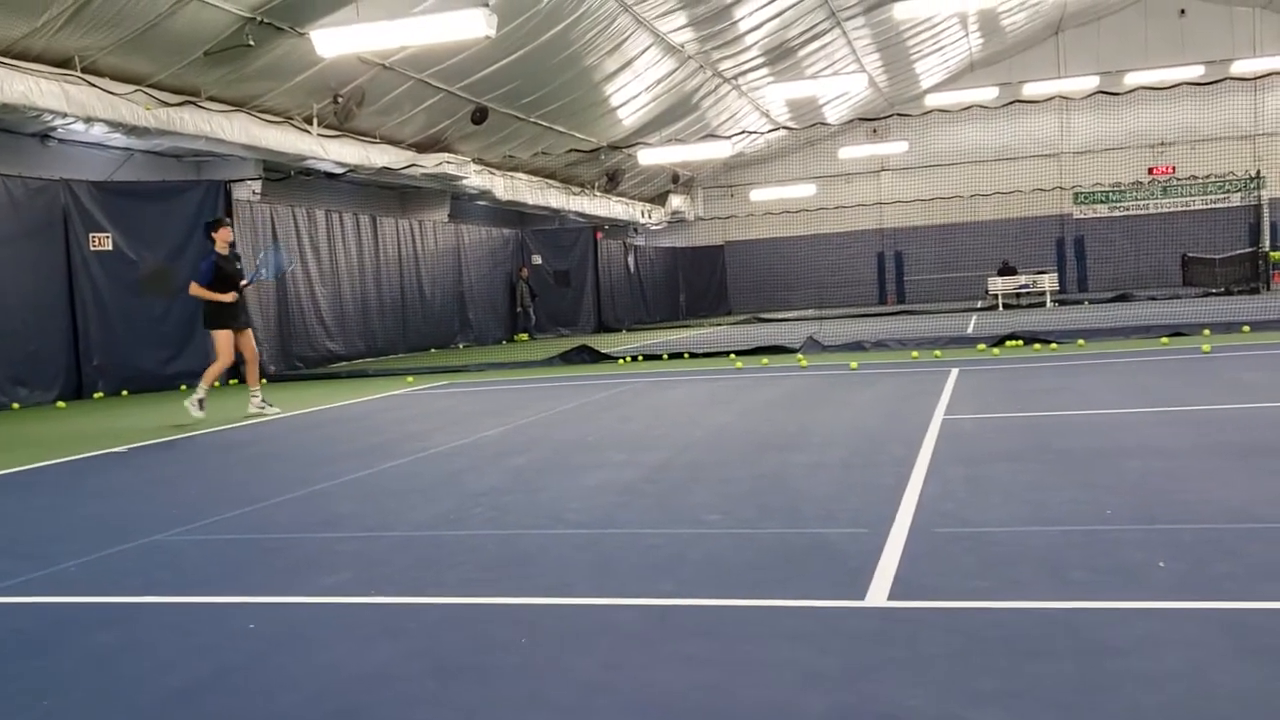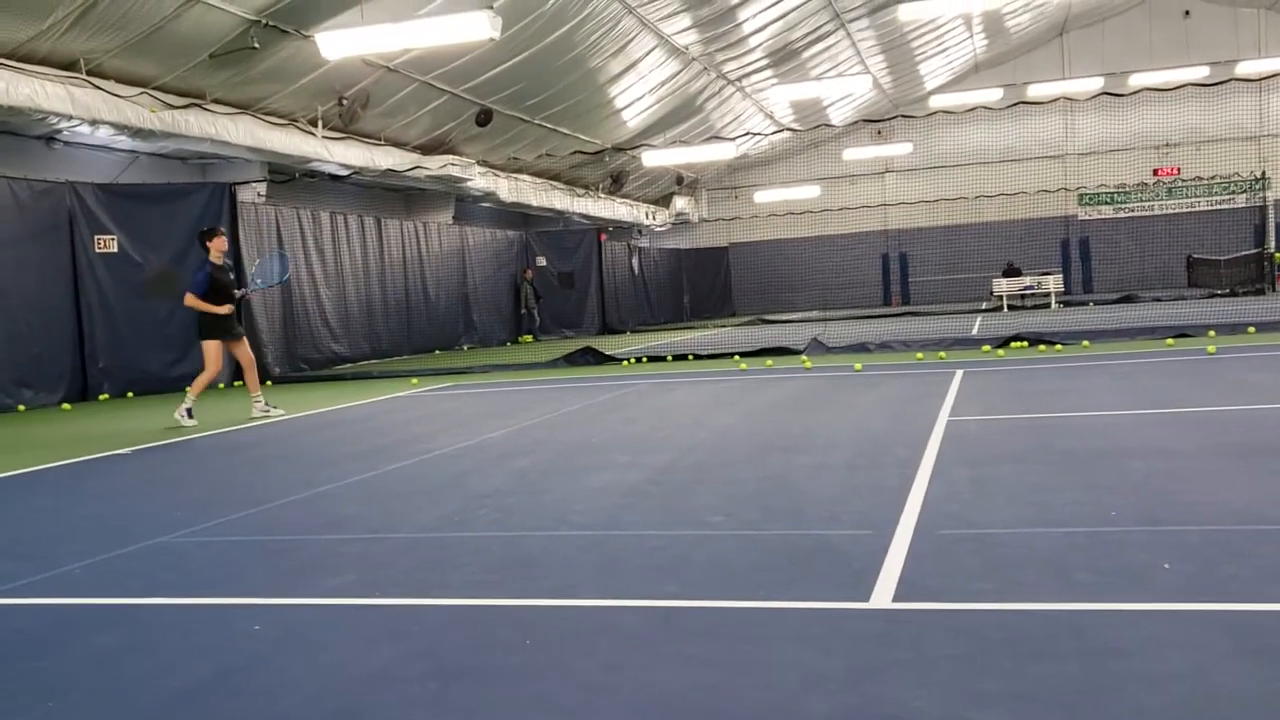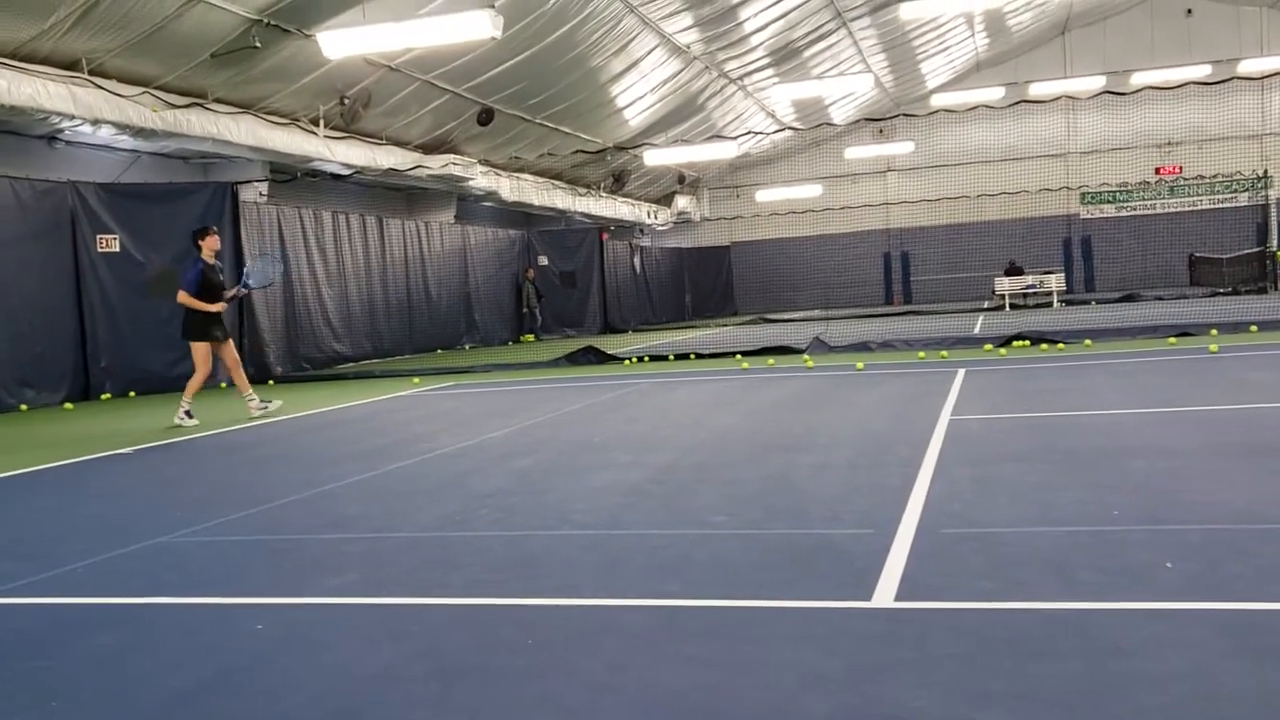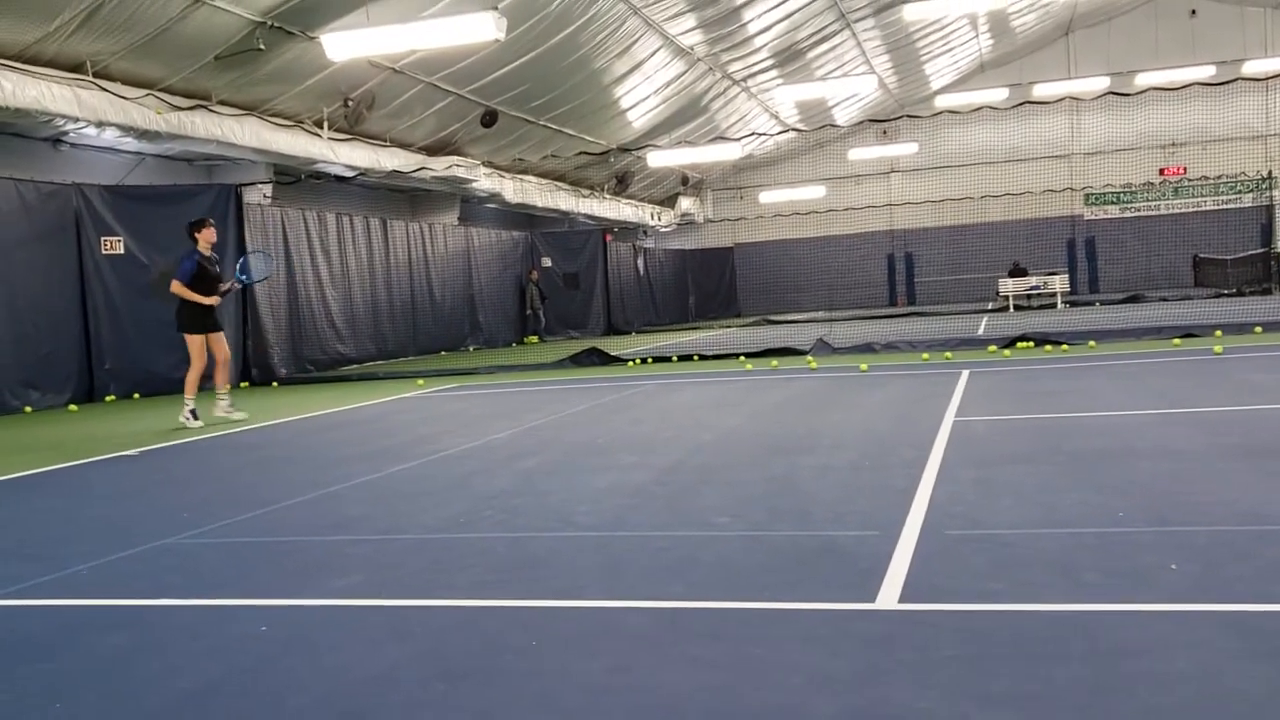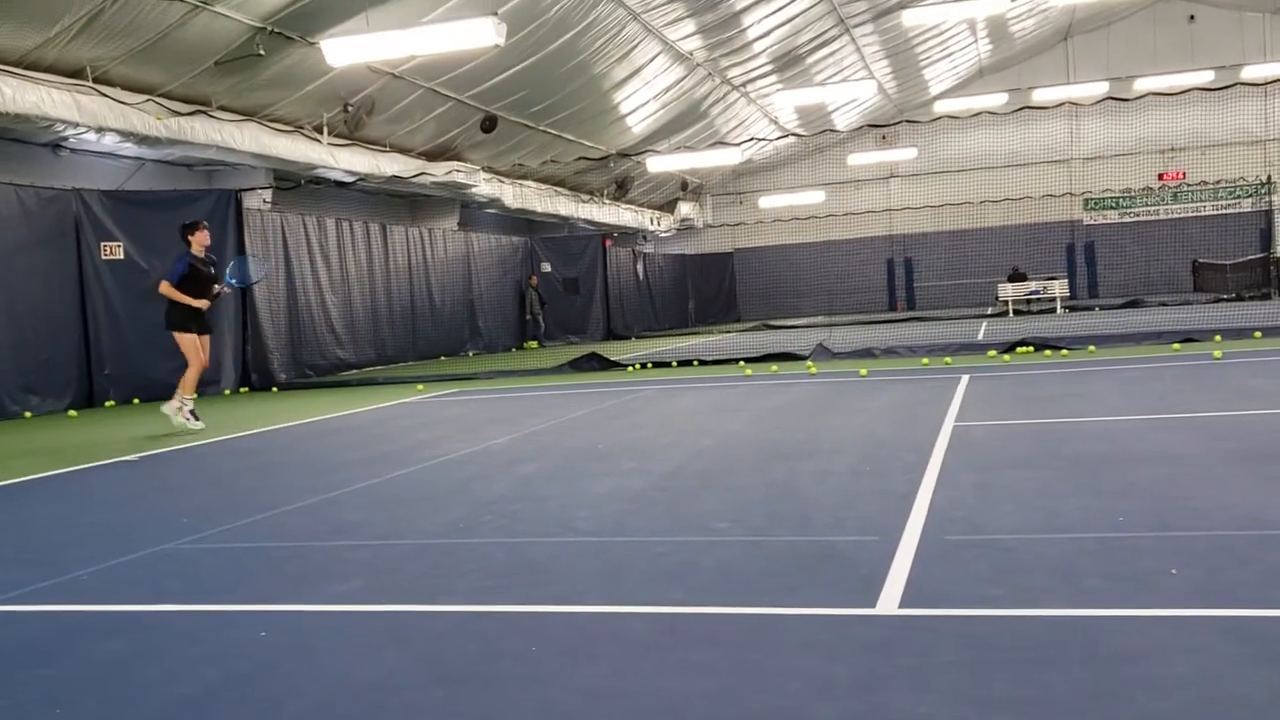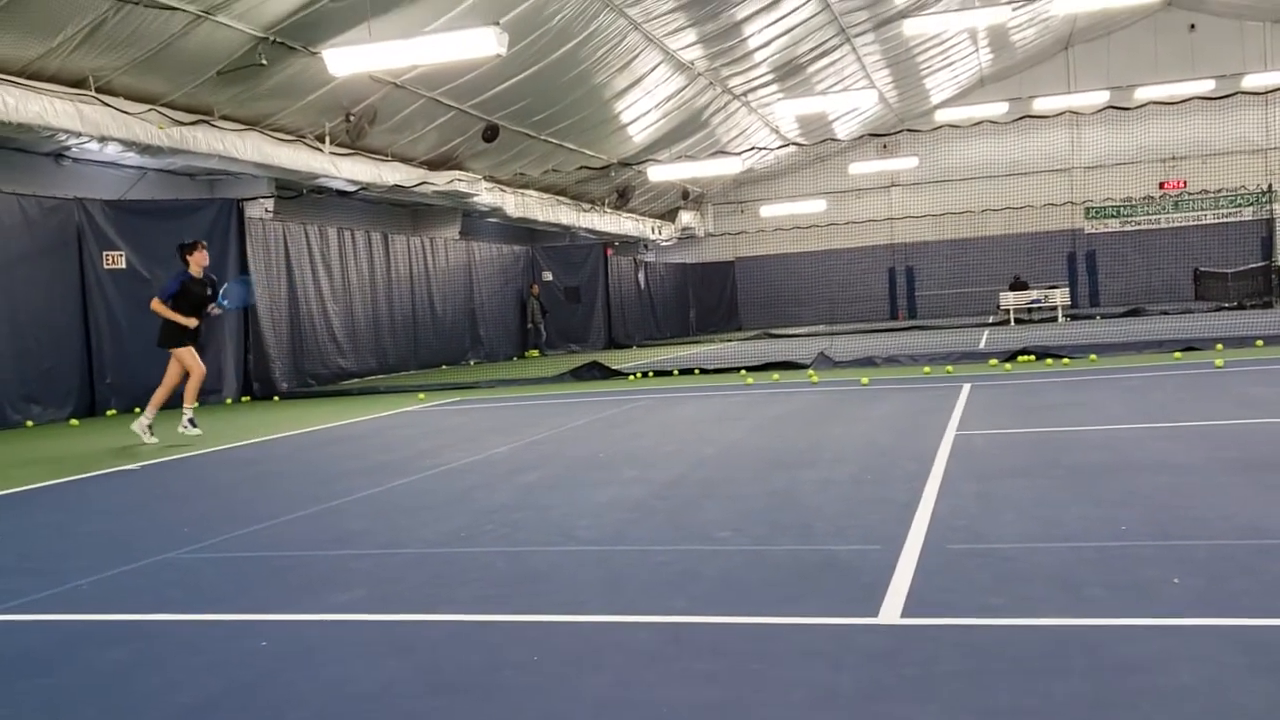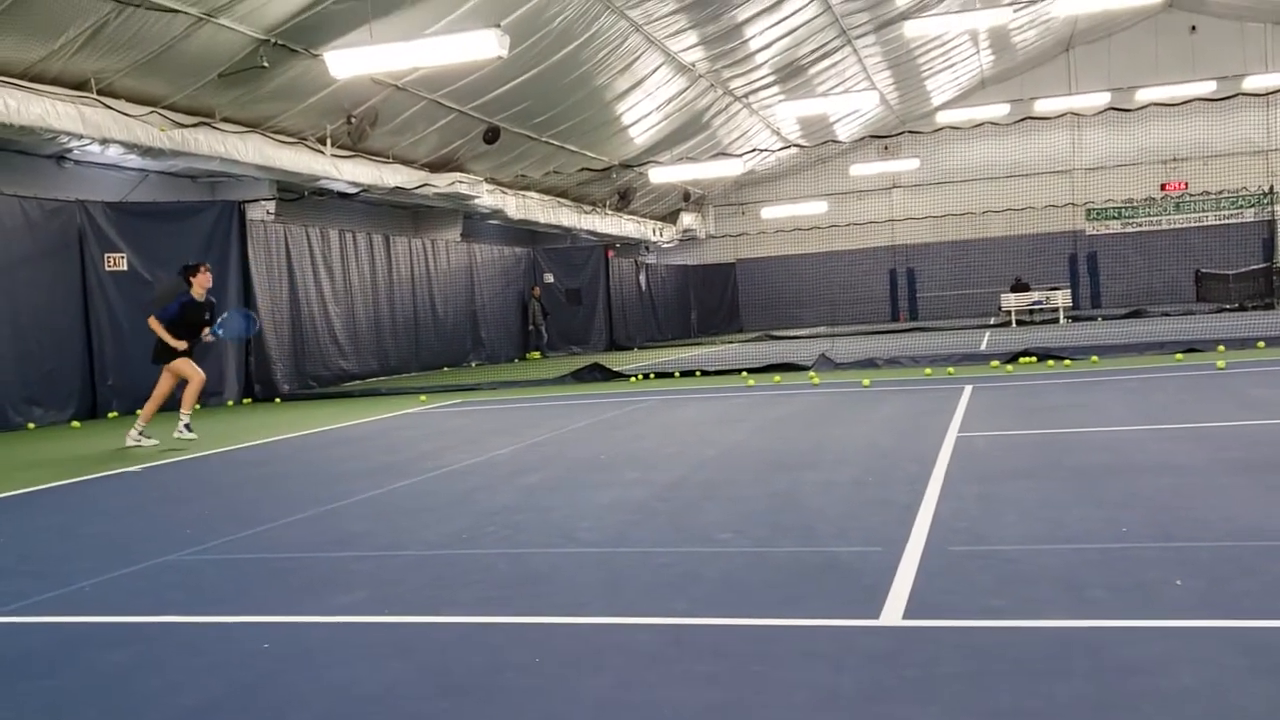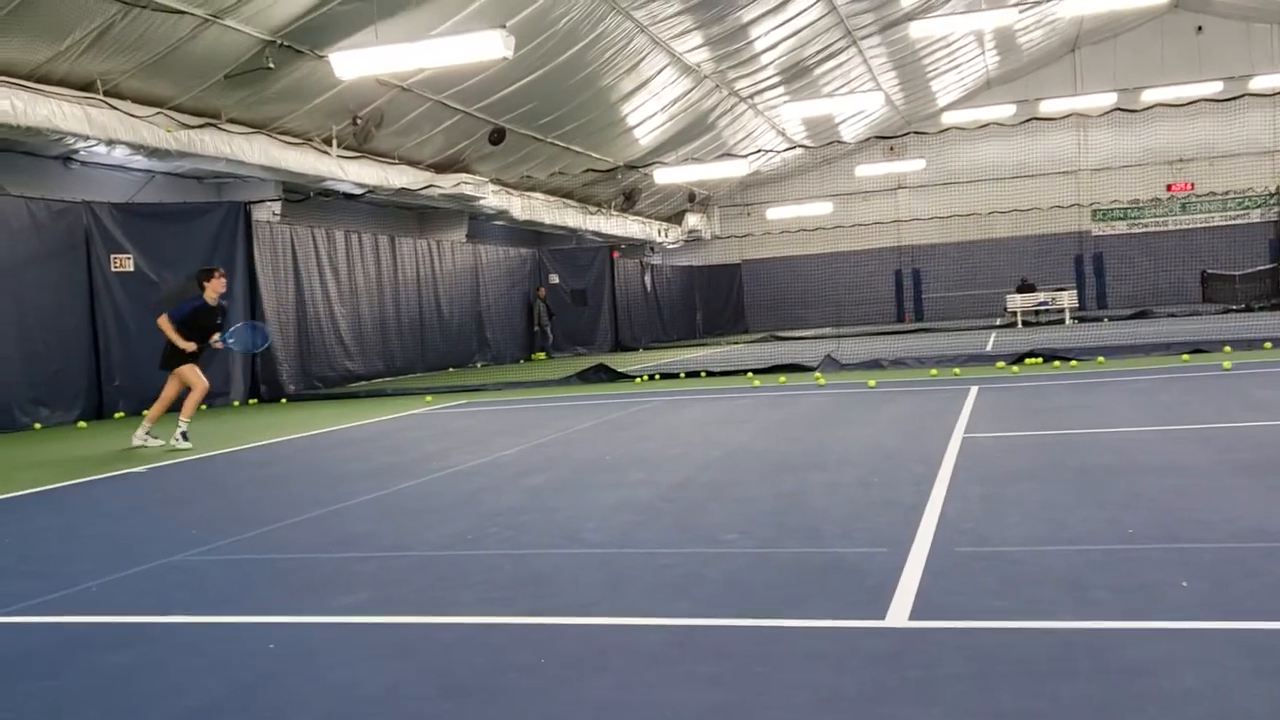
dt=0.1s
person 1, frame 1
left shoulder: (235, 257)
right shoulder: (211, 261)
right elbow: (193, 289)
left wrist: (243, 284)
right wrist: (223, 297)
left hip: (237, 311)
right hip: (219, 314)
left knee: (252, 356)
right knee: (226, 359)
left ankle: (256, 401)
right ankle: (196, 398)
person 1, frame 2
left shoulder: (227, 266)
right shoulder: (206, 270)
right elbow: (189, 300)
left wrist: (238, 294)
right wrist: (217, 309)
left hip: (228, 323)
right hip: (211, 324)
left knee: (249, 362)
right knee: (214, 368)
left ankle: (259, 406)
right ankle: (184, 408)
person 1, frame 3
left shoulder: (217, 267)
right shoulder: (197, 268)
right elbow: (182, 298)
left wrist: (229, 294)
right wrist: (210, 307)
left hip: (215, 323)
right hip: (198, 324)
left knee: (234, 363)
right knee: (204, 370)
left ankle: (254, 404)
right ankle: (183, 411)
person 1, frame 4
left shoulder: (214, 259)
right shoulder: (192, 260)
right elbow: (175, 287)
left wrist: (225, 287)
right wrist: (204, 300)
left hip: (209, 315)
right hip: (192, 316)
left knee: (224, 358)
right knee: (199, 364)
left ankle: (223, 404)
right ankle: (187, 411)
person 1, frame 5
left shoulder: (211, 261)
right shoulder: (184, 261)
right elbow: (163, 288)
left wrist: (218, 290)
right wrist: (193, 302)
left hip: (199, 317)
right hip: (181, 316)
left knee: (204, 362)
right knee: (198, 362)
left ankle: (173, 405)
right ankle: (186, 409)
person 1, frame 6
left shoulder: (211, 282)
right shoulder: (180, 280)
left elbow: (206, 306)
right elbow: (155, 304)
left wrist: (213, 309)
right wrist: (183, 320)
left hip: (191, 336)
right hip: (175, 334)
left knee: (171, 382)
right knee: (198, 370)
left ankle: (143, 424)
right ankle: (187, 418)
person 1, frame 7
left shoulder: (210, 304)
right shoulder: (181, 301)
left elbow: (204, 327)
right elbow: (153, 321)
left wrist: (207, 334)
right wrist: (172, 341)
left hip: (184, 352)
right hip: (169, 350)
left knee: (159, 395)
right knee: (198, 378)
left ankle: (136, 434)
right ankle: (182, 425)
person 1, frame 8
left shoulder: (221, 309)
right shoulder: (193, 304)
left elbow: (216, 332)
right elbow: (162, 320)
left wrist: (216, 340)
right wrist: (181, 342)
left hip: (191, 354)
right hip: (177, 354)
left knee: (167, 398)
right knee: (202, 385)
left ankle: (141, 433)
right ankle: (180, 432)
